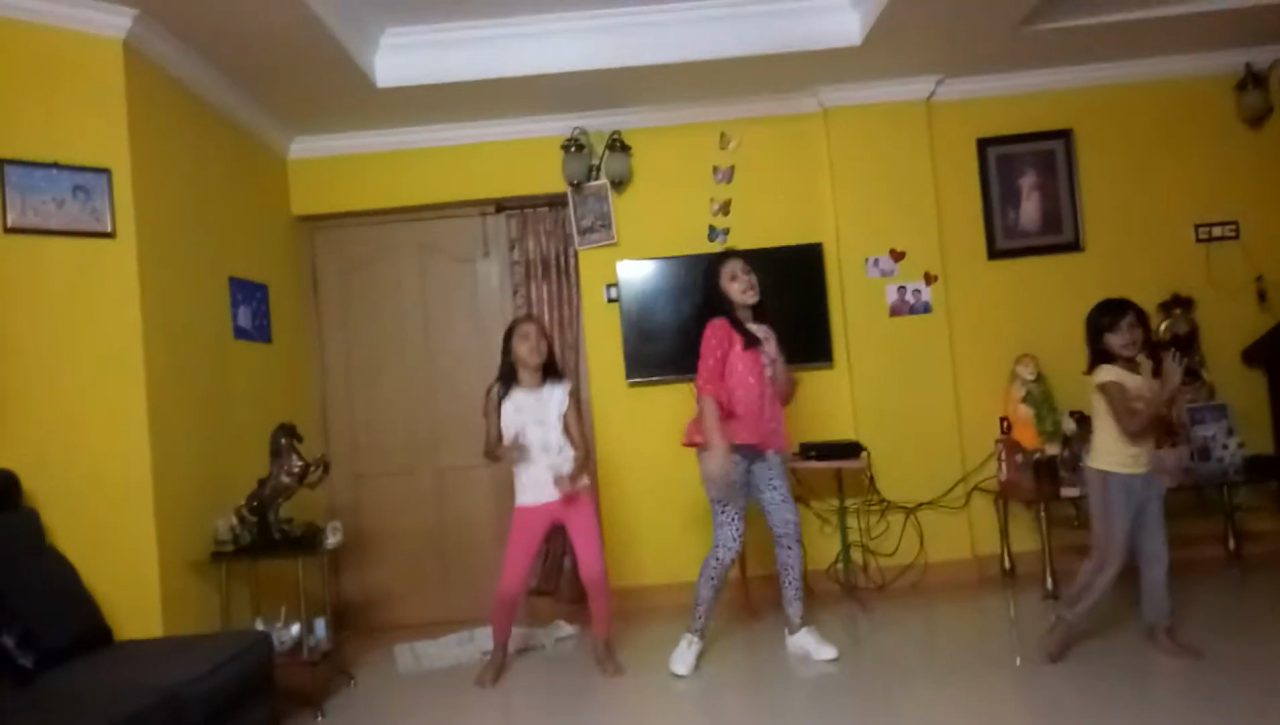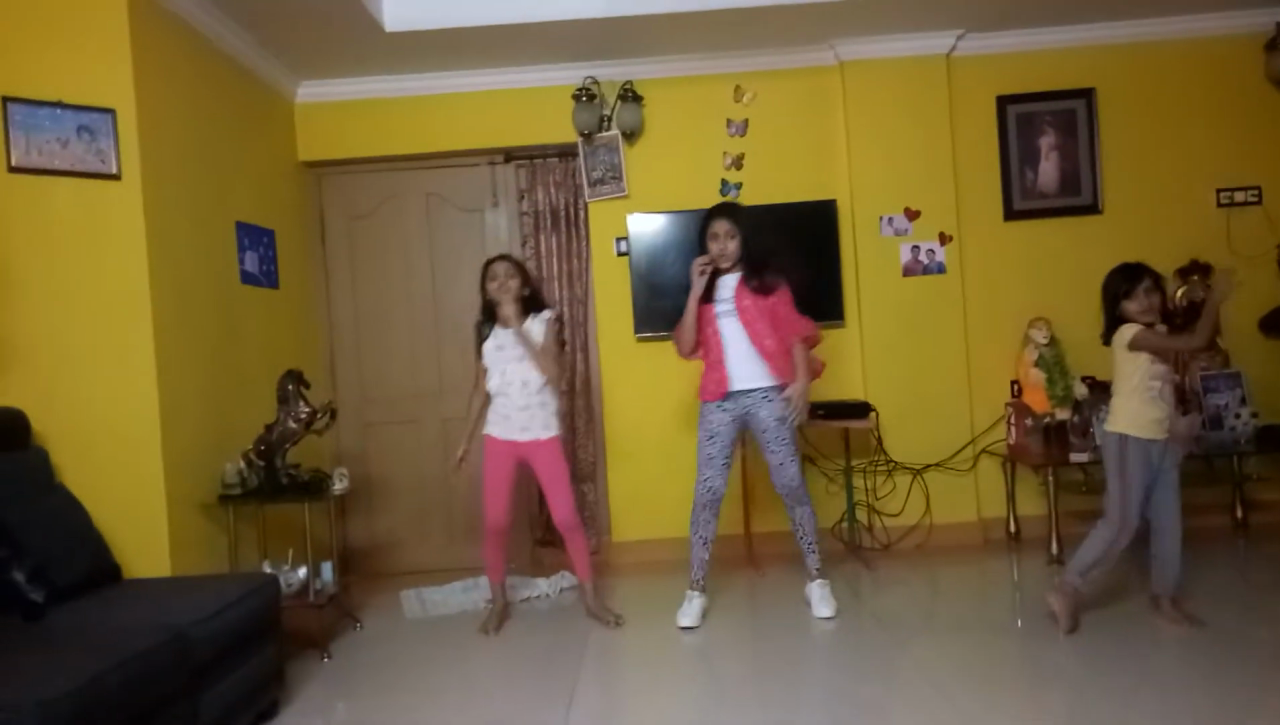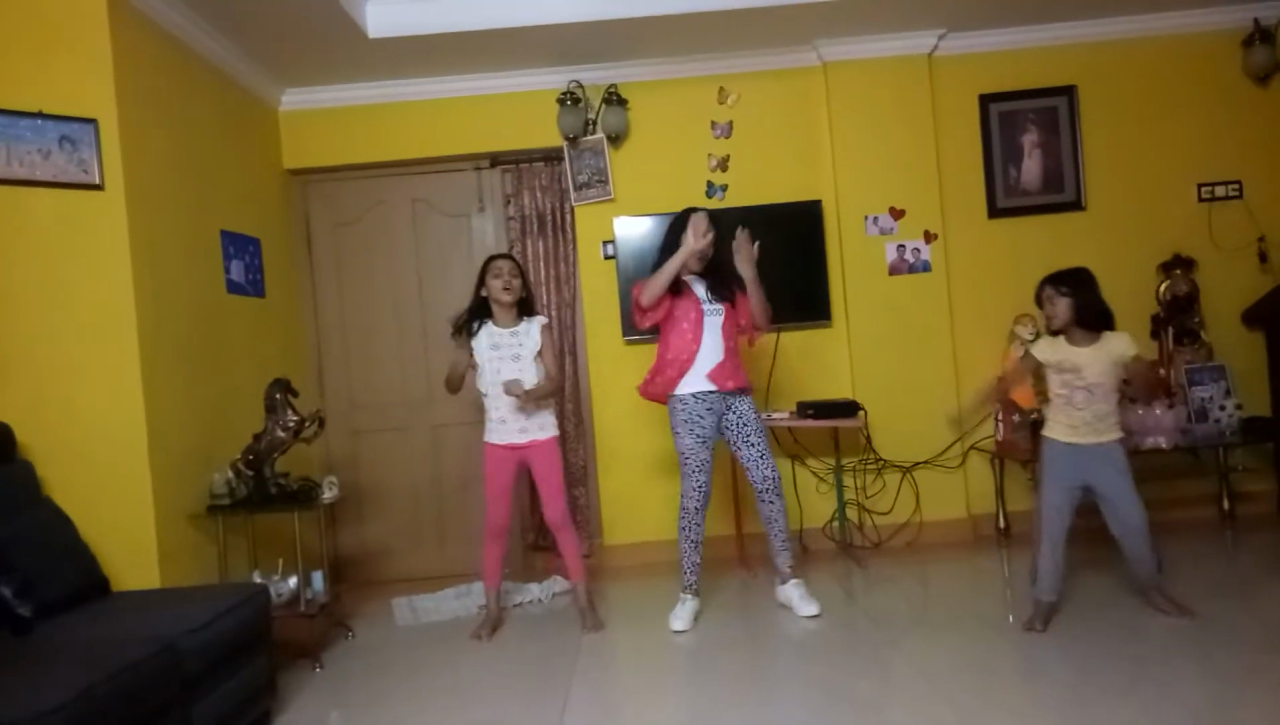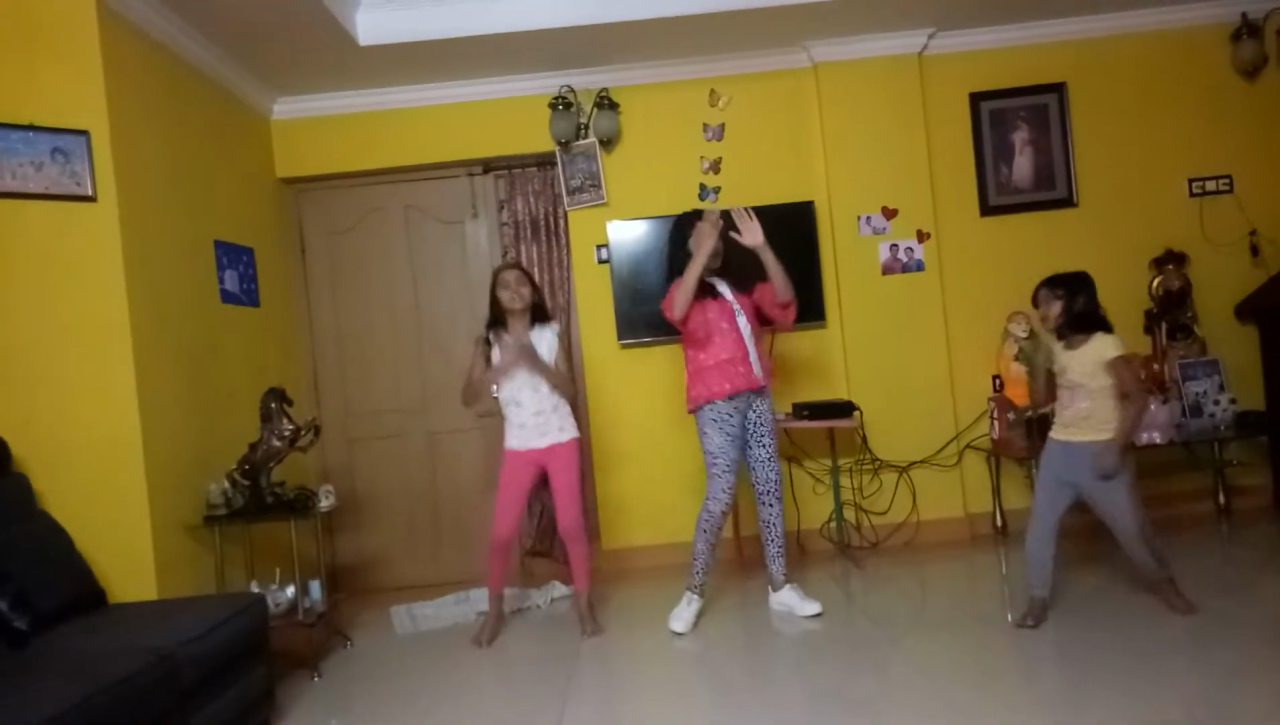
dt=0.4s
person 1, frame 1
left shoulder: (762, 332)
right shoulder: (719, 328)
left elbow: (782, 396)
right elbow: (710, 391)
left wrist: (775, 357)
right wrist: (718, 449)
left hip: (763, 448)
right hip: (727, 449)
left knee: (788, 530)
right knee: (728, 545)
left ankle: (797, 629)
right ankle: (693, 636)
person 1, frame 2
left shoulder: (765, 280)
right shoulder: (703, 290)
left elbow: (798, 332)
right elbow: (686, 346)
left wrist: (801, 383)
right wrist: (697, 289)
left hip: (766, 394)
right hip: (720, 399)
left knee: (791, 484)
right knee: (707, 493)
left ankle: (817, 579)
right ankle: (696, 591)
person 1, frame 3
left shoulder: (723, 284)
right shoulder: (667, 284)
left elbow: (759, 321)
right elbow: (644, 300)
left wrist: (748, 272)
right wrist: (684, 252)
left hip: (734, 394)
right hip: (691, 398)
left knee: (766, 481)
right knee: (695, 494)
left ankle: (787, 579)
right ankle: (689, 594)
person 1, frame 4
left shoulder: (741, 282)
right shoulder: (688, 285)
left elbow: (784, 301)
right elbow: (675, 312)
left wrist: (761, 247)
right wrist: (700, 254)
left hip: (756, 395)
right hip: (718, 401)
left knee: (769, 487)
right knee: (720, 495)
left ankle: (780, 586)
right ankle: (694, 593)
person 2, frame 1
left shoulder: (562, 391)
right shoulder: (499, 396)
left elbow: (581, 445)
right elbow: (490, 450)
left wrist: (573, 474)
right wrist: (506, 450)
left hip: (574, 492)
right hip: (530, 500)
left knee: (594, 574)
right knee: (510, 585)
left ankle: (602, 647)
right ankle: (498, 652)
person 2, frame 2
left shoulder: (544, 323)
right shoulder: (485, 332)
left elbow: (553, 375)
right elbow: (481, 390)
left wrist: (523, 333)
right wrist: (465, 440)
left hip: (543, 435)
right hip: (499, 438)
left knee: (566, 517)
right knee: (495, 523)
left ankle: (590, 597)
right ankle: (499, 602)
person 2, frame 3
left shoulder: (538, 327)
right shoulder: (475, 332)
left elbow: (555, 379)
right elbow: (453, 387)
left wrist: (532, 395)
right wrist: (457, 367)
left hip: (541, 435)
right hip: (499, 441)
left knee: (558, 516)
right knee: (496, 523)
left ankle: (583, 599)
right ankle: (493, 608)
person 2, frame 4
left shoulder: (549, 335)
right shoulder: (491, 343)
left elbow: (566, 388)
right elbow: (469, 398)
left wrist: (534, 361)
right wrist: (502, 367)
left hip: (561, 440)
right hip: (519, 446)
left knee: (571, 524)
right knee: (502, 532)
left ankle: (584, 604)
right ankle: (494, 608)
person 3, frame 1
left shoulder: (1143, 374)
right shoulder: (1107, 376)
left elbow: (1154, 422)
right elbow: (1132, 427)
right wrist: (1166, 389)
left hip: (1143, 476)
right hip: (1110, 476)
left knee: (1156, 555)
right knee: (1109, 556)
left ankle: (1160, 629)
right ankle: (1065, 620)
person 3, frame 2
left shoulder: (1156, 335)
right shoulder: (1129, 334)
right elbow: (1194, 343)
left wrist: (1174, 422)
right wrist: (1215, 300)
left hip: (1161, 442)
right hip: (1128, 441)
left knee: (1169, 523)
right knee: (1123, 521)
left ankle: (1164, 598)
right ankle: (1067, 587)
person 3, frame 3
left shoulder: (1118, 343)
right shoulder: (1045, 348)
left elbow: (1148, 381)
right elbow: (1009, 380)
left wrist: (1142, 375)
left hip: (1104, 449)
right hip: (1058, 449)
left knee: (1133, 523)
right knee: (1051, 527)
left ankle: (1152, 589)
right ankle: (1045, 600)
person 3, frame 4
left shoulder: (1104, 345)
right shoulder: (1056, 351)
left elbow: (1137, 398)
right elbow: (1040, 400)
left wrist: (1117, 446)
right wrist: (1041, 370)
left hip: (1103, 449)
right hip: (1061, 449)
left knee: (1129, 526)
right knee: (1041, 527)
left ankle: (1164, 583)
right ankle: (1039, 597)
